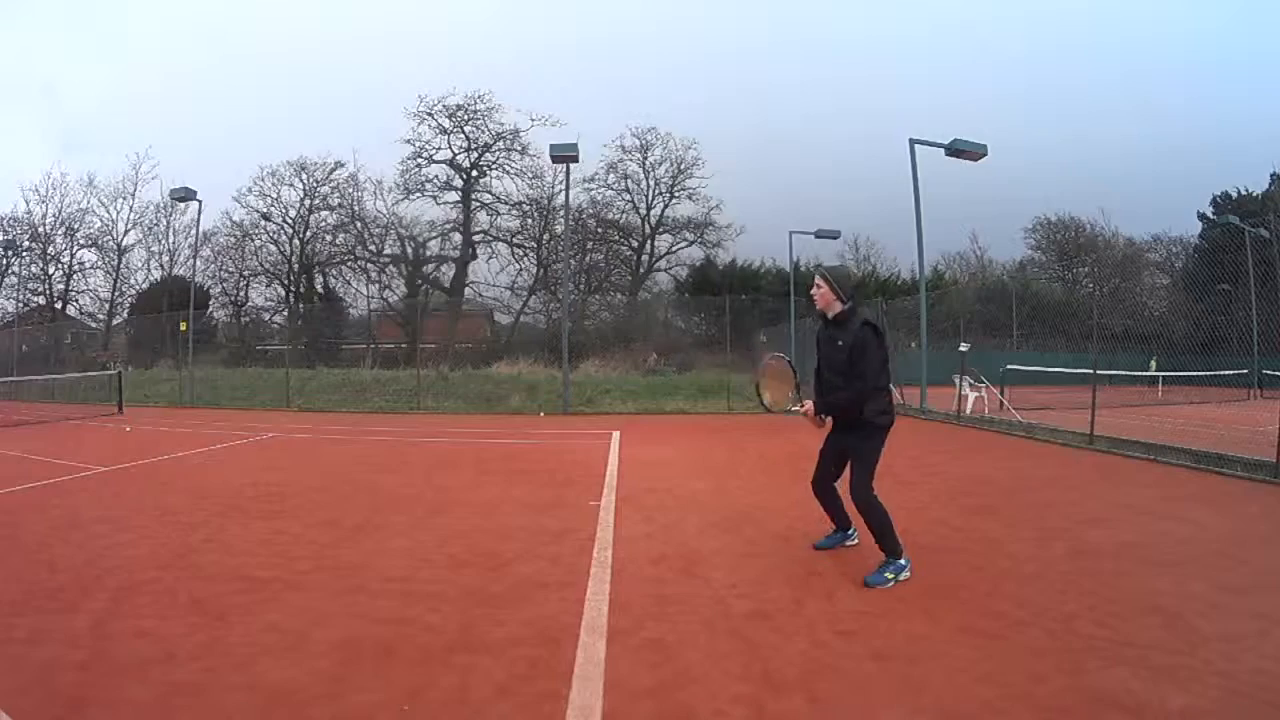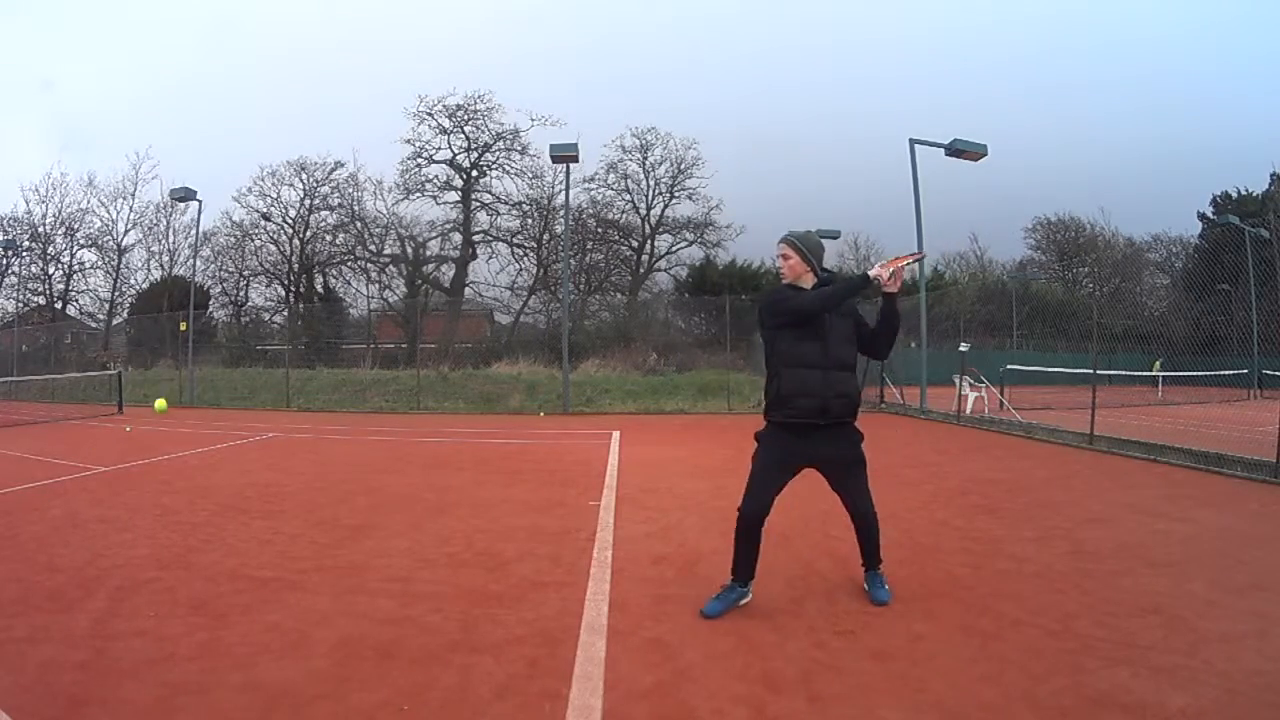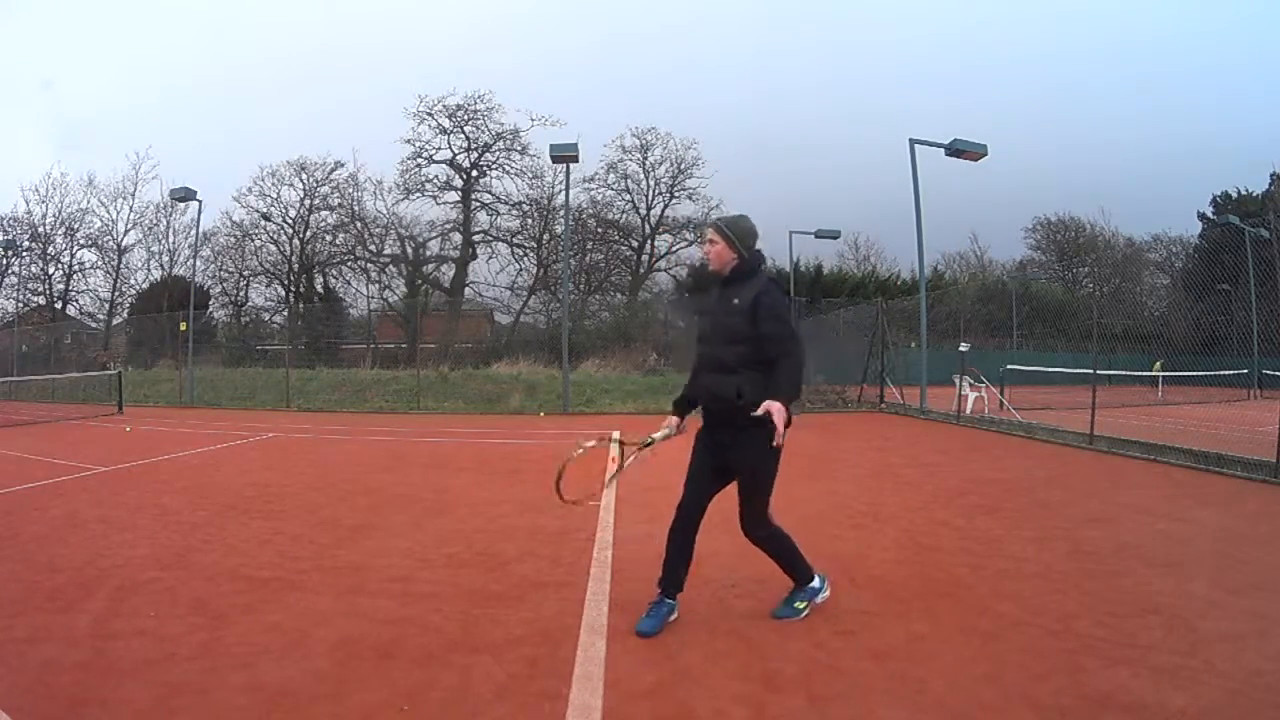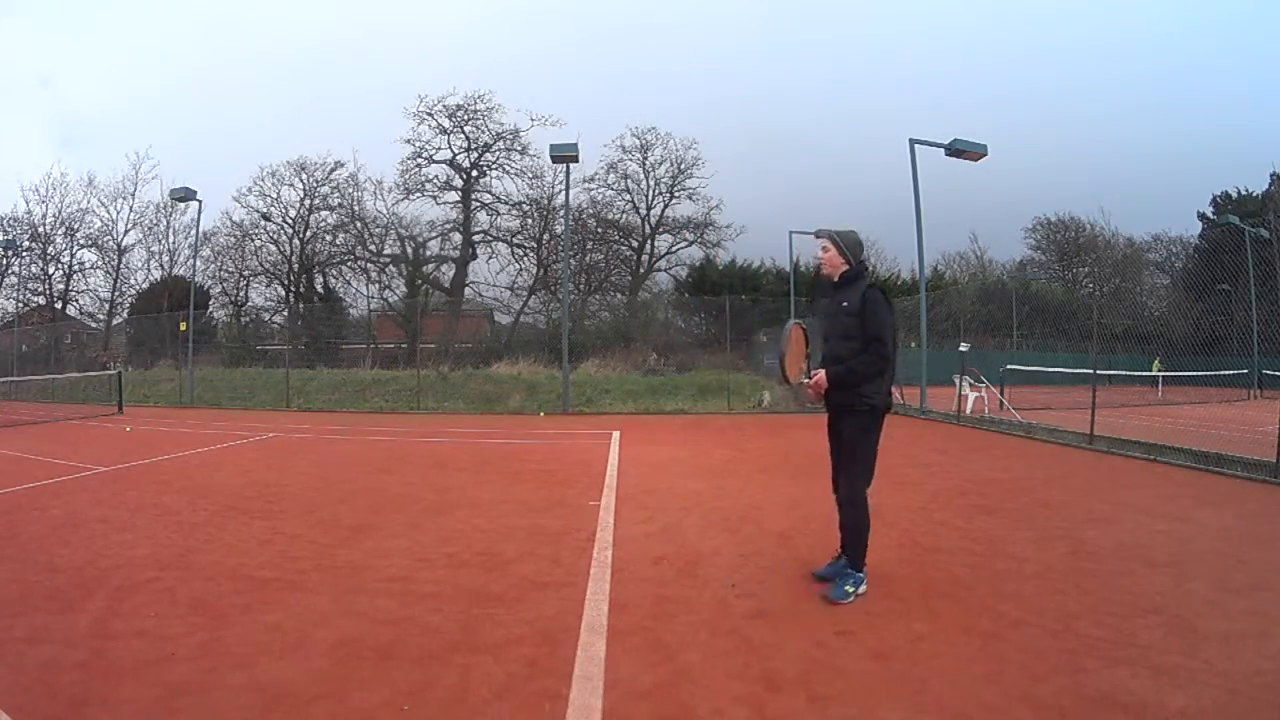
dt=1s
person 1, frame 1
left shoulder: (862, 330)
right shoulder: (826, 330)
left elbow: (867, 387)
left wrist: (820, 404)
right wrist: (820, 407)
left hip: (869, 424)
right hip: (844, 422)
left knee: (860, 490)
right knee: (821, 482)
left ankle: (897, 560)
right ankle: (845, 530)
person 1, frame 2
left shoulder: (843, 304)
right shoulder: (776, 301)
left elbow: (878, 349)
right elbow: (809, 305)
left wrist: (889, 299)
right wrist: (865, 278)
left hip: (836, 429)
right hip: (785, 427)
left knee: (862, 509)
right knee: (751, 511)
left ankle: (873, 573)
right ankle: (740, 585)
person 1, frame 3
left shoulder: (764, 292)
right shoulder: (718, 292)
left elbow: (786, 351)
left wrist: (781, 398)
right wrist: (680, 408)
left hip: (755, 426)
right hip: (717, 425)
left knee: (754, 522)
right knee: (687, 513)
left ankle: (810, 583)
right ankle: (667, 598)
person 1, frame 4
left shoulder: (869, 295)
right shoulder: (833, 298)
left elbow: (879, 355)
left wrist: (833, 376)
right wrist: (822, 377)
left hip: (864, 408)
right hip: (838, 406)
left knee: (852, 489)
right knee: (842, 487)
left ankle: (855, 572)
right ankle: (849, 557)
